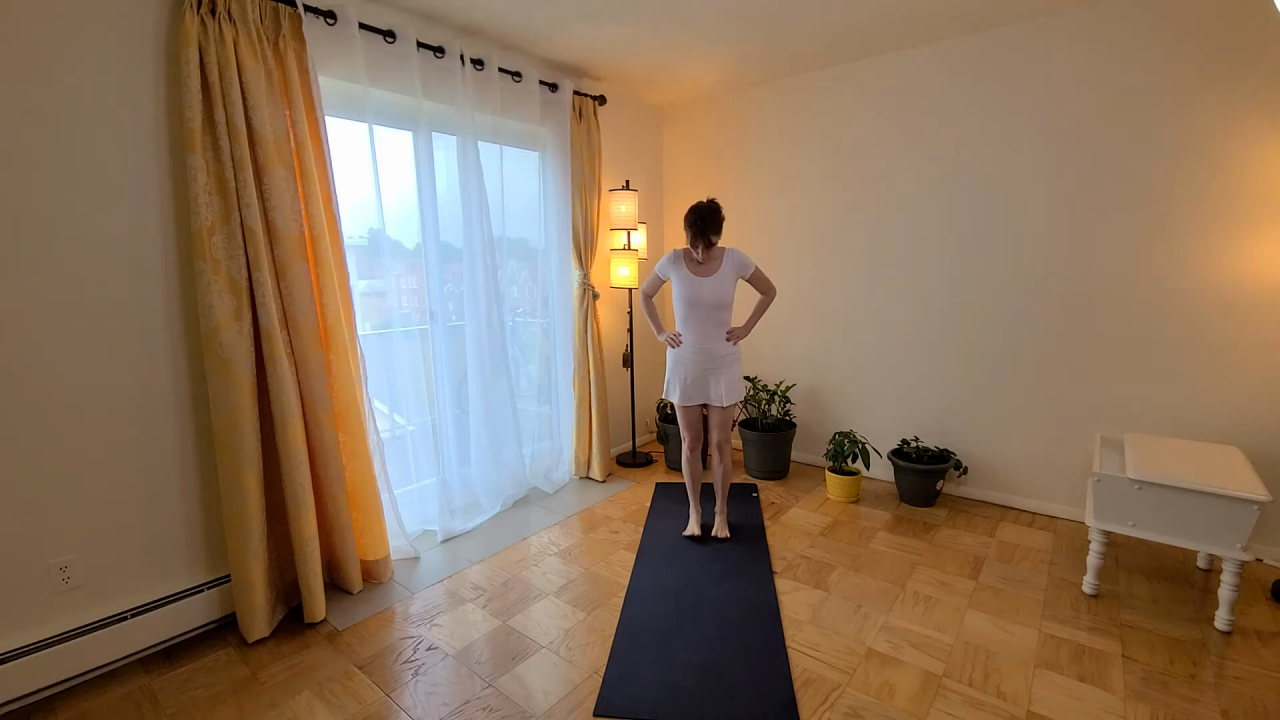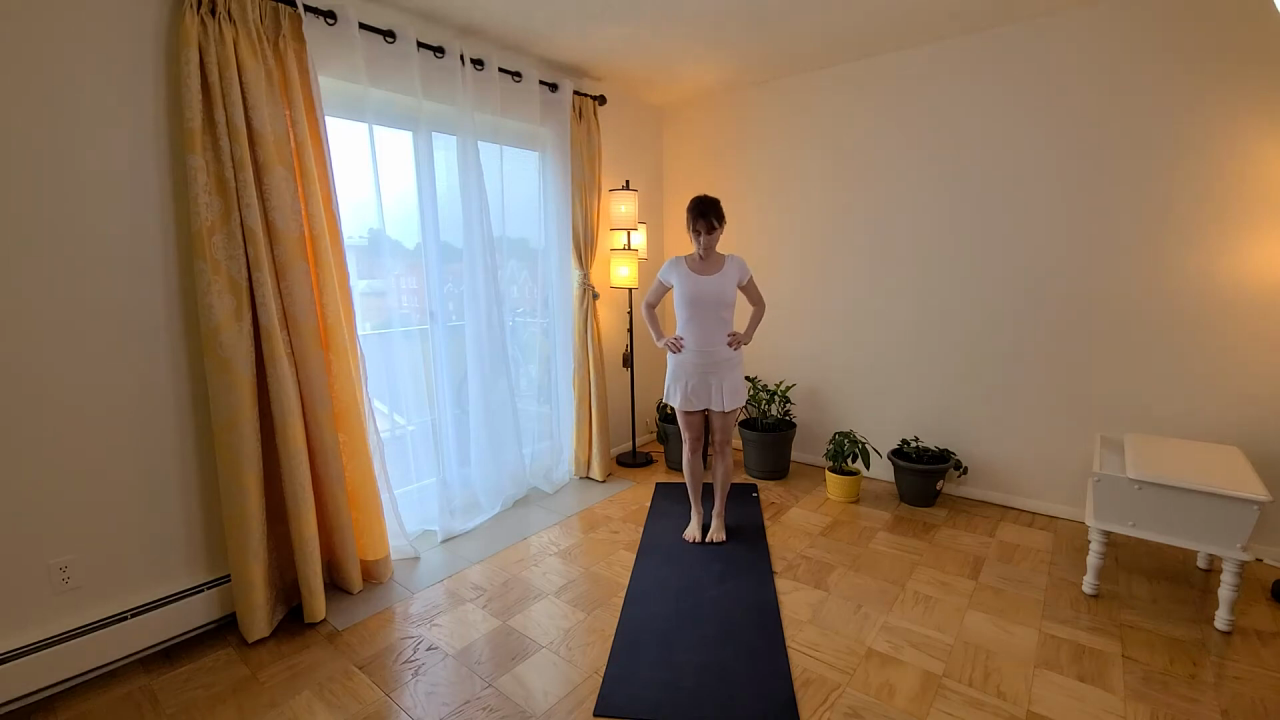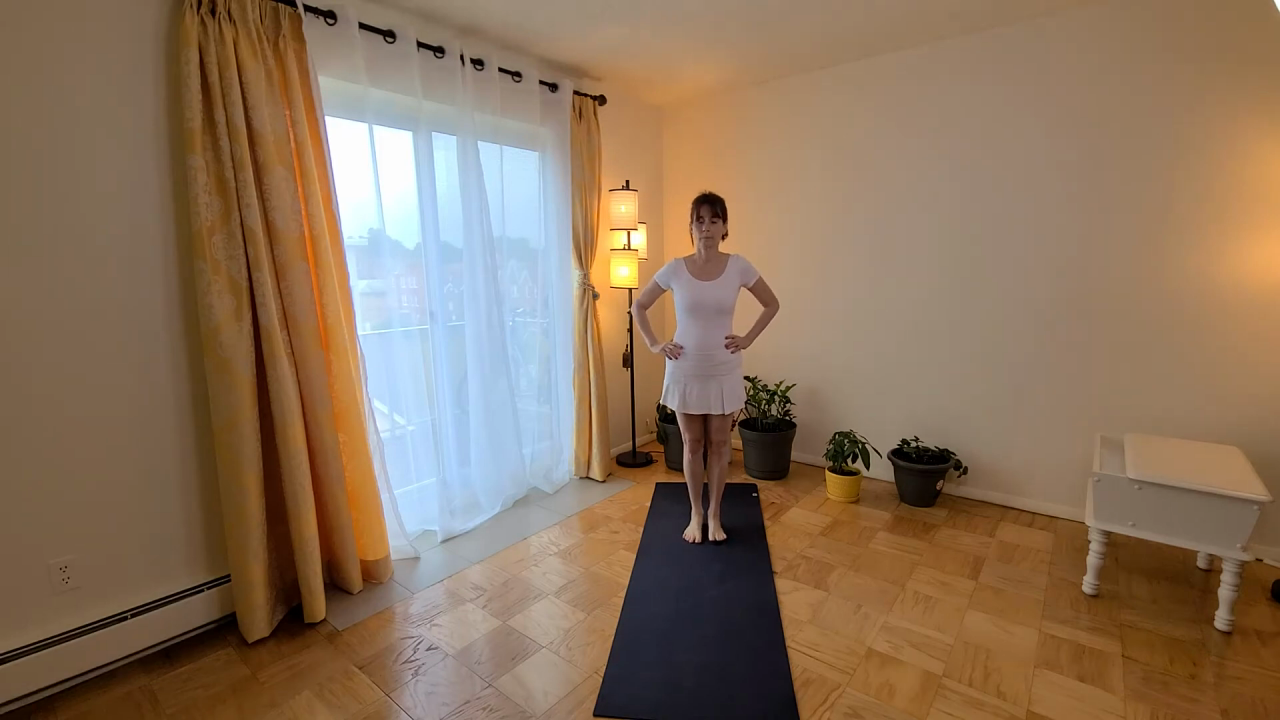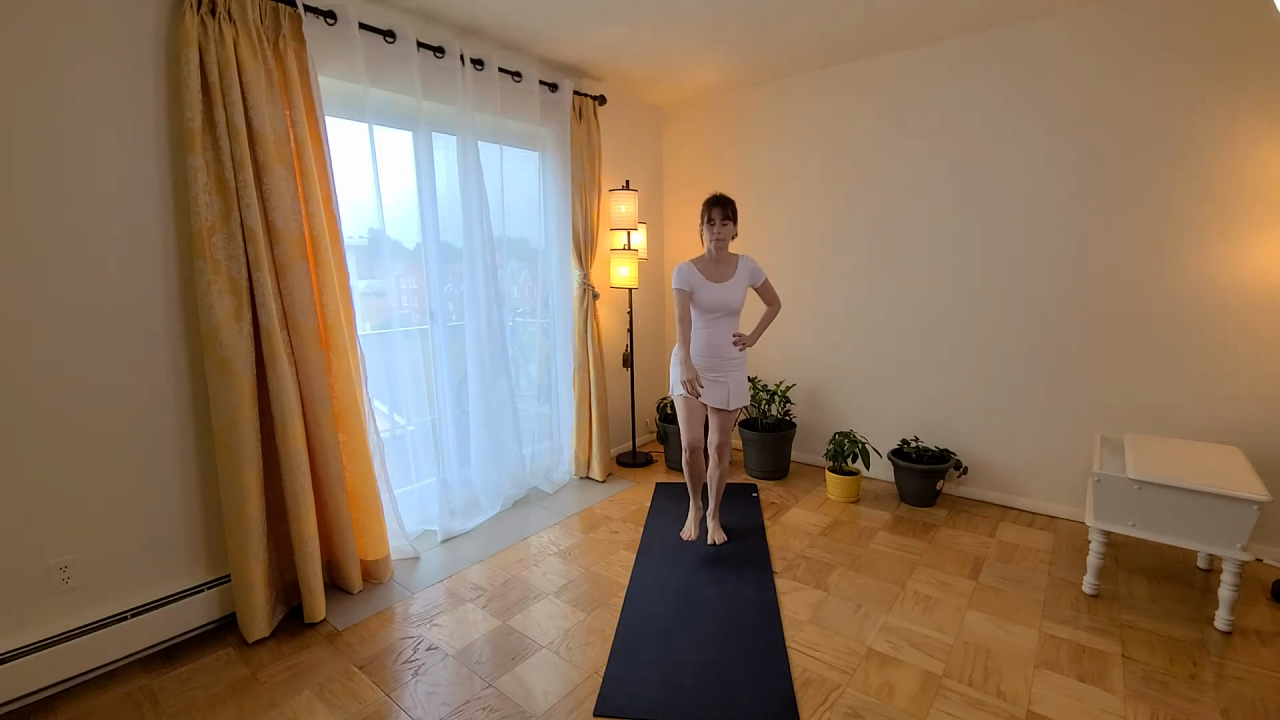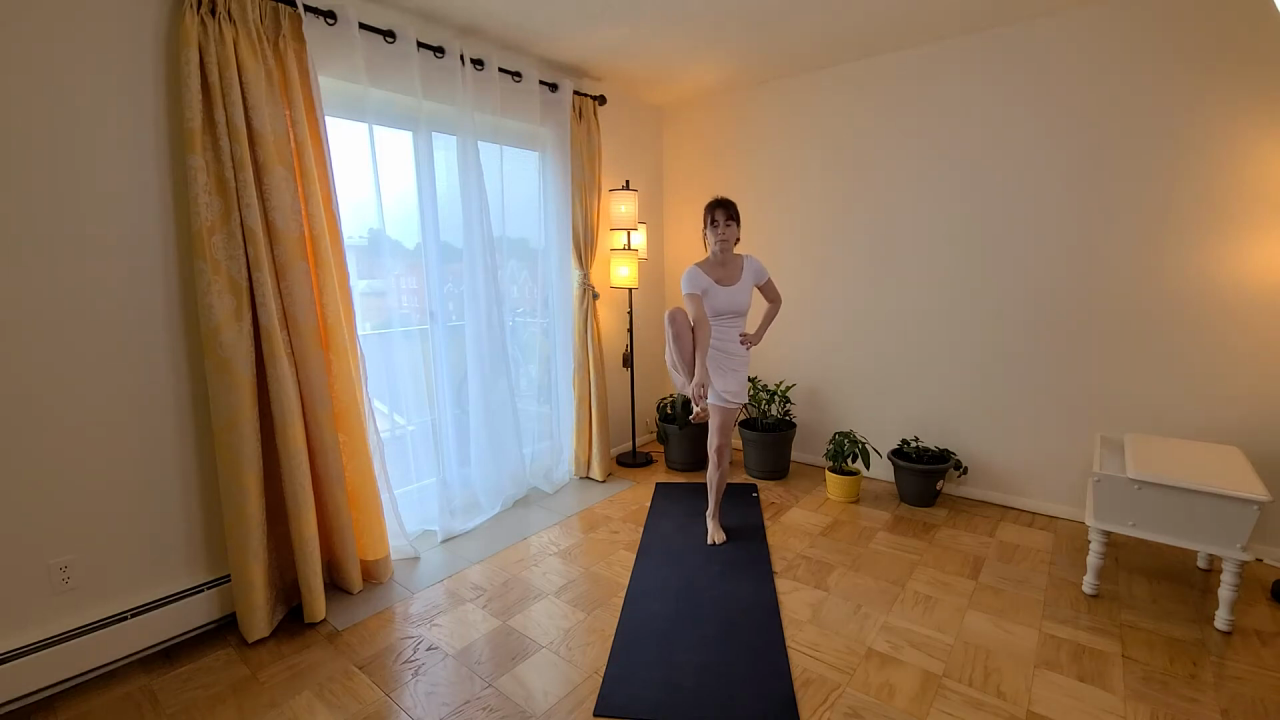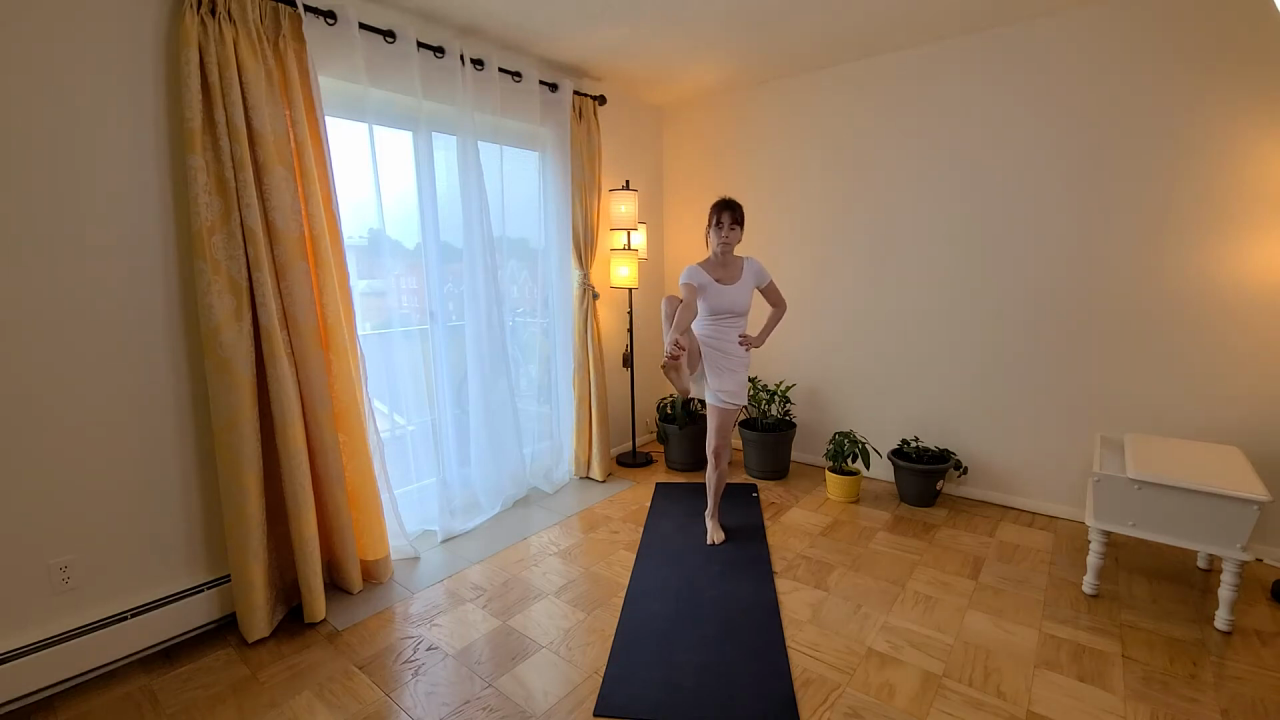
dt=0.7s
person 1, frame 1
left shoulder: (735, 260)
right shoulder: (672, 261)
left elbow: (769, 292)
right elbow: (645, 295)
left wrist: (746, 328)
right wrist: (660, 333)
left hip: (723, 367)
right hip: (684, 366)
left knee: (720, 442)
right knee: (691, 442)
left ankle: (721, 513)
right ankle: (694, 512)
person 1, frame 2
left shoulder: (735, 265)
right shoulder: (674, 267)
left elbow: (759, 305)
right elbow: (648, 305)
left wrist: (747, 335)
right wrist: (659, 339)
left hip: (725, 369)
right hip: (686, 368)
left knee: (722, 444)
right knee: (692, 444)
left ankle: (719, 516)
right ankle: (696, 513)
person 1, frame 3
left shoulder: (739, 267)
right shoulder: (674, 270)
left elbow: (772, 304)
right elbow: (639, 306)
left wrist: (748, 339)
right wrist: (654, 344)
left hip: (724, 371)
right hip: (685, 371)
left knee: (719, 445)
right knee: (693, 445)
left ankle: (714, 514)
right ankle: (696, 514)
person 1, frame 4
left shoulder: (746, 267)
right shoulder: (685, 271)
left elbow: (774, 304)
right elbow: (682, 320)
left wrist: (753, 337)
right wrist: (687, 364)
left hip: (729, 368)
right hip: (691, 365)
left knee: (720, 445)
right knee: (692, 443)
left ankle: (713, 515)
right ankle: (694, 505)
person 1, frame 5
left shoulder: (751, 266)
right shoulder: (693, 275)
left elbow: (775, 300)
right elbow: (701, 322)
left wrist: (758, 336)
right wrist: (700, 370)
left hip: (731, 364)
right hip: (694, 359)
left knee: (720, 447)
right knee: (675, 316)
left ankle: (713, 515)
right ankle: (696, 396)
person 1, frame 6
left shoulder: (752, 268)
right shoulder: (694, 273)
left elbow: (779, 305)
right elbow: (688, 308)
left wrist: (759, 339)
right wrist: (676, 335)
left hip: (730, 365)
right hip: (696, 357)
left knee: (718, 448)
right knee: (670, 302)
left ankle: (712, 516)
right ankle: (679, 369)
